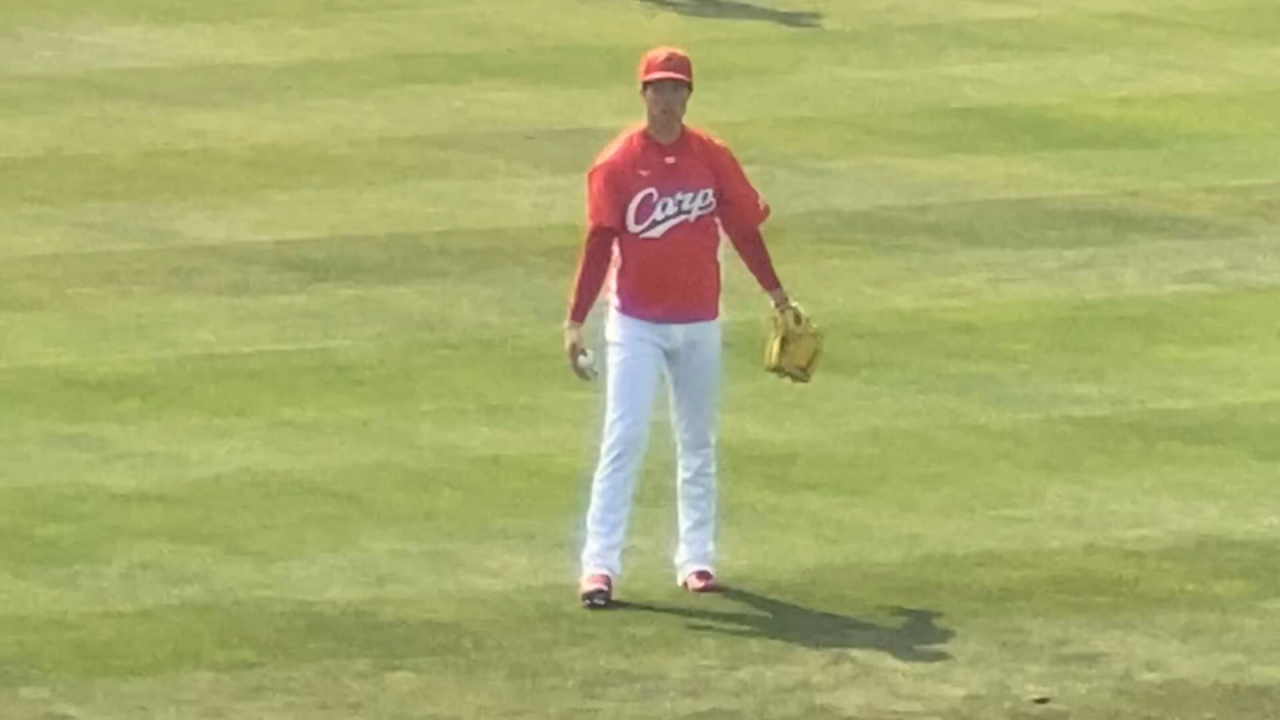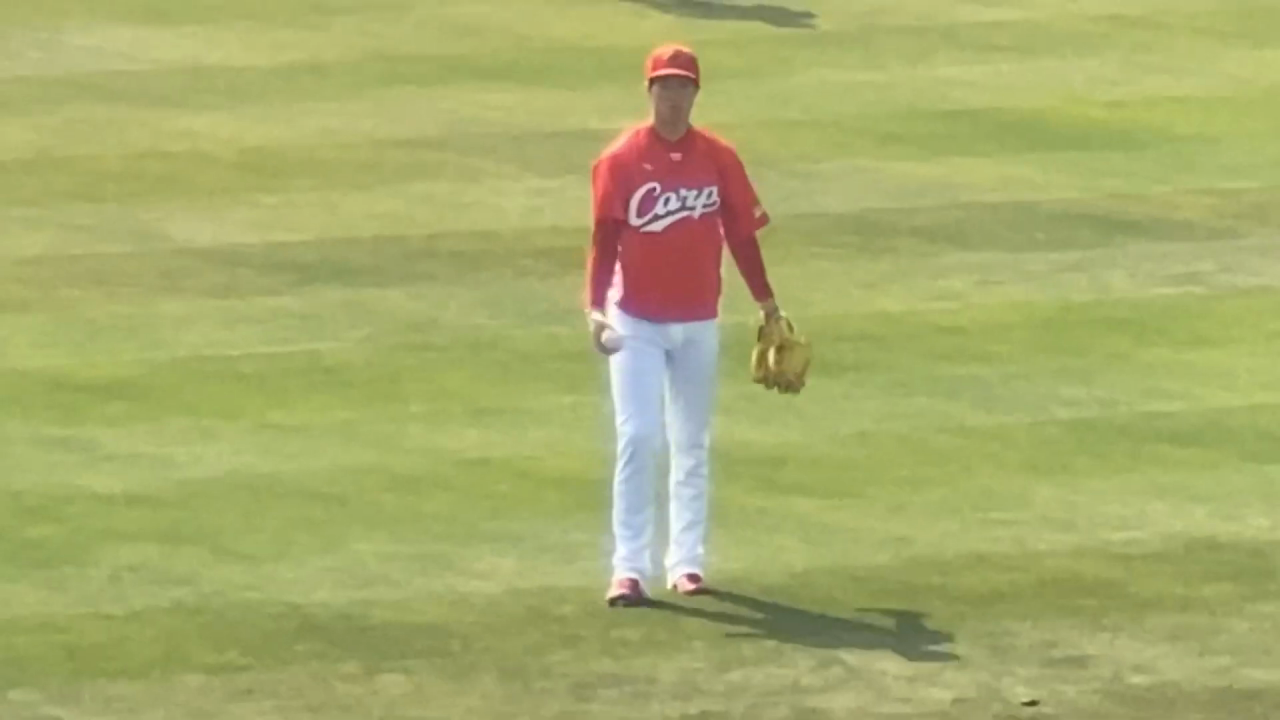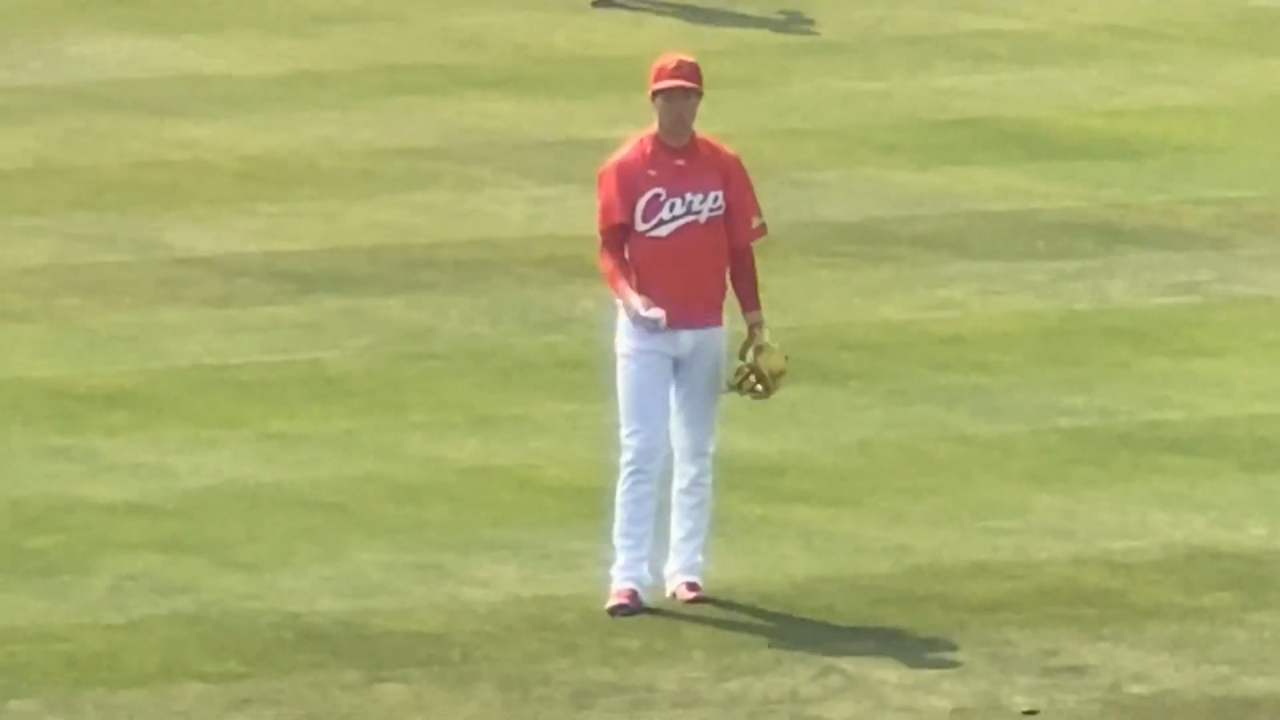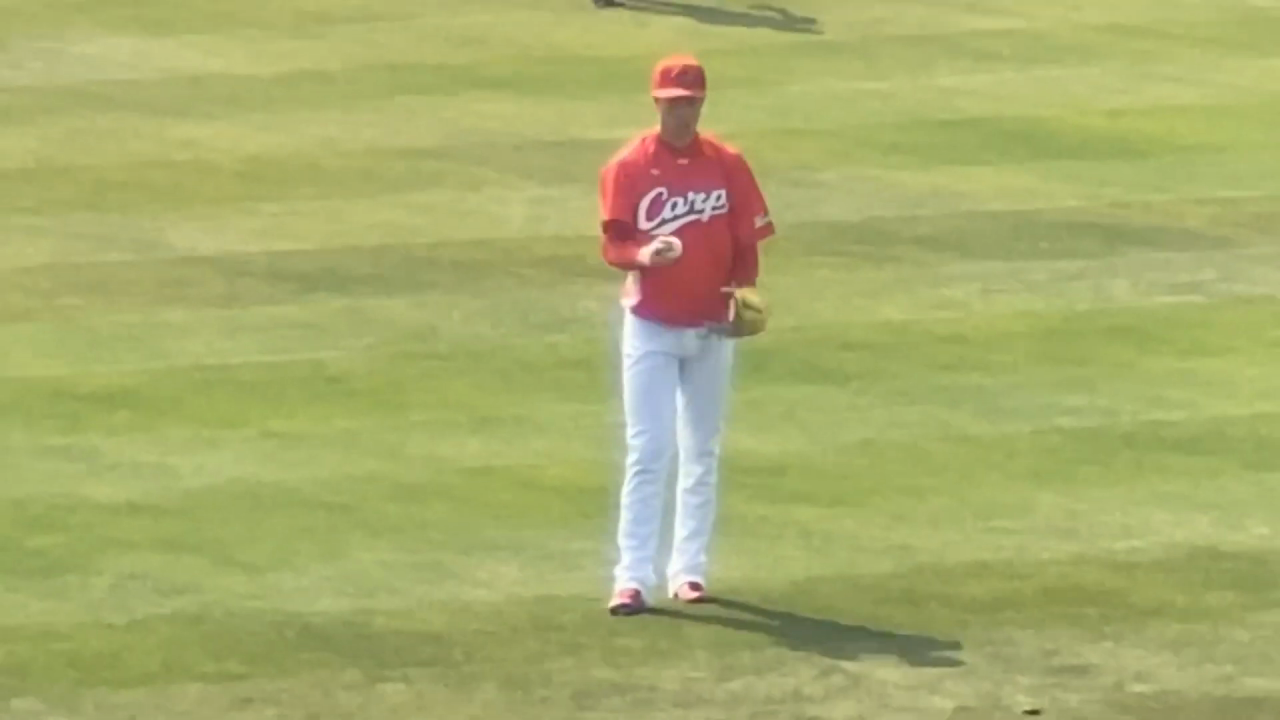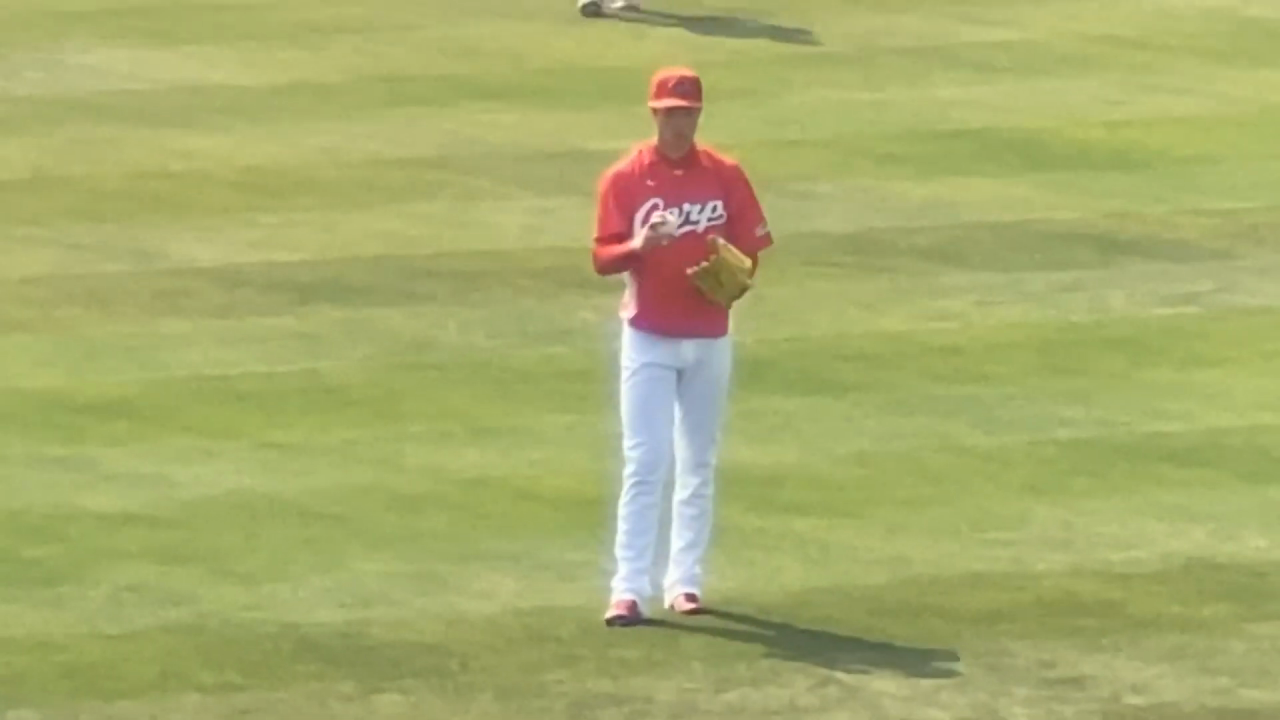
dt=0.2s
person 1, frame 1
left shoulder: (714, 157)
right shoulder: (614, 164)
left elbow: (744, 228)
right elbow: (599, 245)
left wrist: (776, 294)
right wrist: (576, 322)
left hip: (700, 322)
right hip: (635, 322)
left knee: (698, 445)
right knee: (623, 439)
left ankle: (696, 558)
right ankle: (599, 563)
person 1, frame 2
left shoulder: (719, 157)
right shoulder: (618, 160)
left elbow: (741, 235)
right elbow: (604, 240)
left wrist: (766, 304)
right wrist: (596, 306)
left hip: (699, 322)
right hip: (637, 321)
left knee: (692, 445)
right knee: (638, 440)
left ankle: (686, 561)
right ankle: (630, 566)
person 1, frame 3
left shoulder: (724, 164)
right shoulder: (623, 167)
left elbow: (740, 247)
right elbow: (610, 248)
left wrist: (753, 317)
right wrist: (630, 296)
left hip: (707, 330)
right hip: (644, 330)
left knee: (696, 453)
right knee: (642, 452)
left ankle: (685, 570)
right ankle: (629, 577)
person 1, frame 4
left shoulder: (728, 163)
right shoulder: (627, 166)
left elbow: (748, 242)
right elbow: (611, 248)
left wrist: (746, 289)
right wrist: (644, 256)
left hip: (713, 327)
right hip: (650, 327)
left knee: (701, 453)
right knee: (648, 452)
left ankle: (689, 570)
right ankle: (633, 576)
person 1, frame 5
left shoulder: (726, 174)
right shoulder: (623, 178)
left elbow: (751, 251)
right elbow: (602, 260)
right wrist: (640, 244)
left hip: (710, 339)
right hip: (648, 339)
left knee: (698, 464)
right knee: (645, 462)
left ankle: (685, 581)
right ankle: (629, 587)
